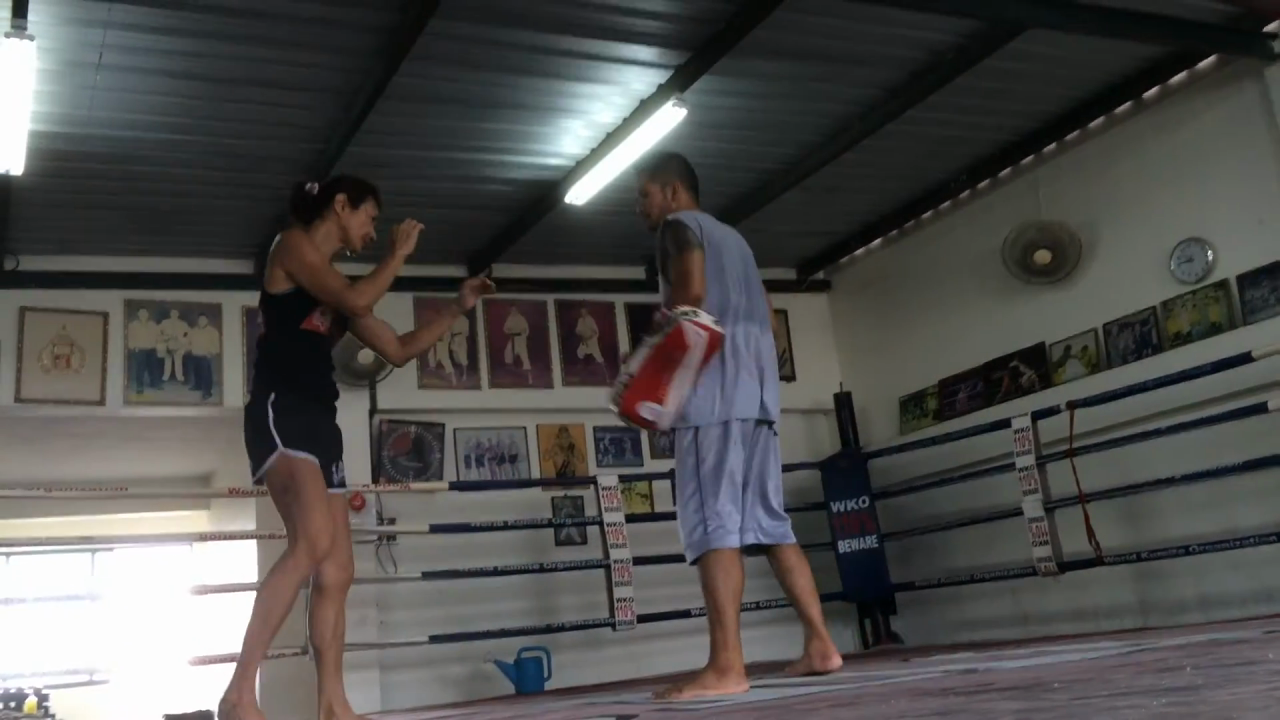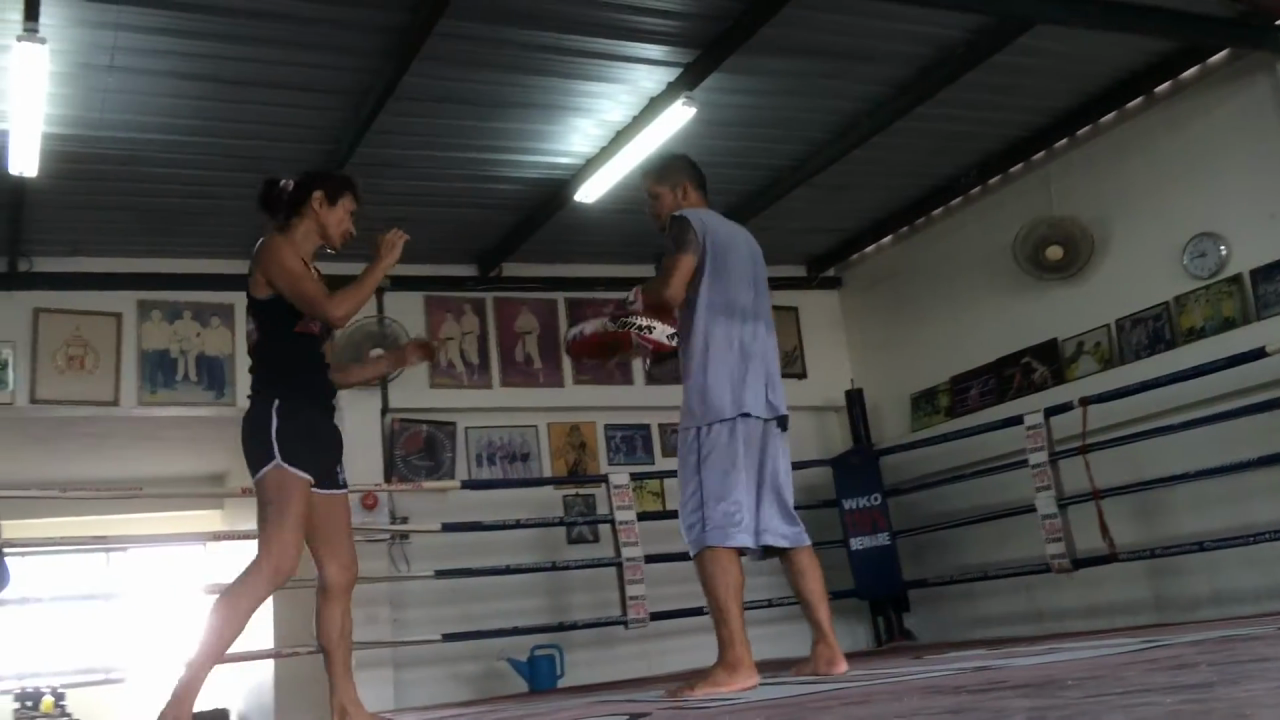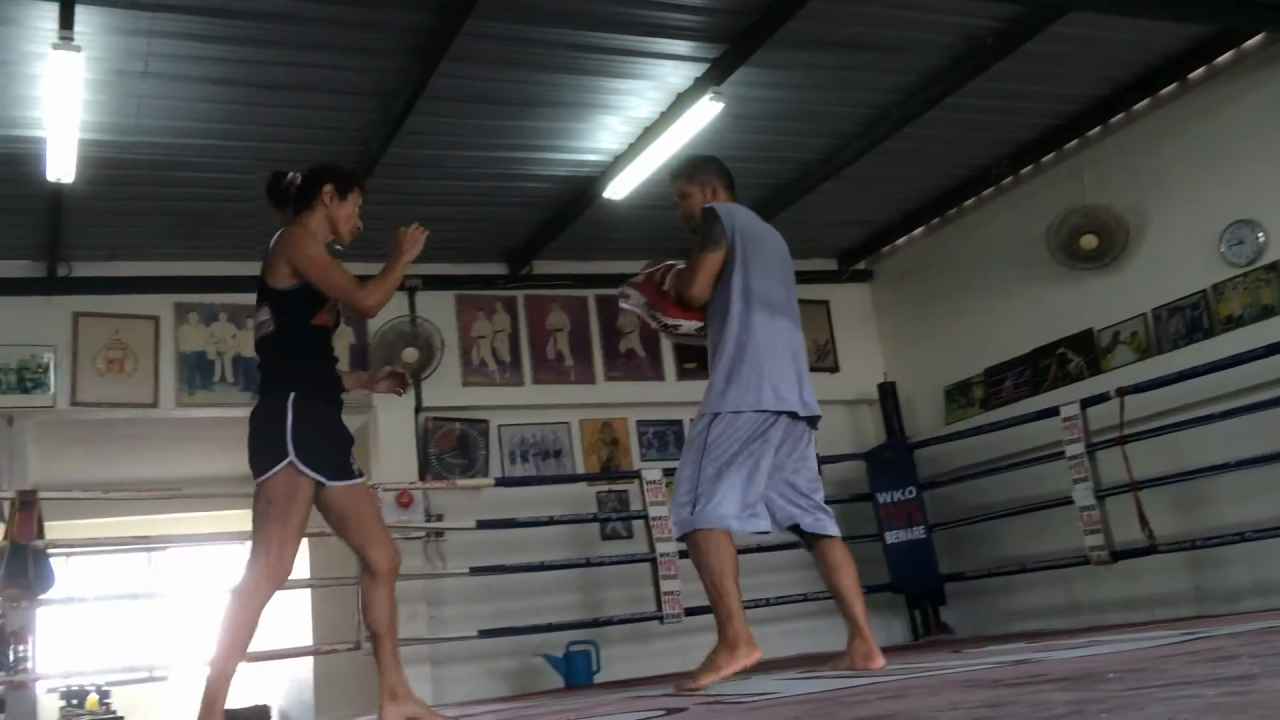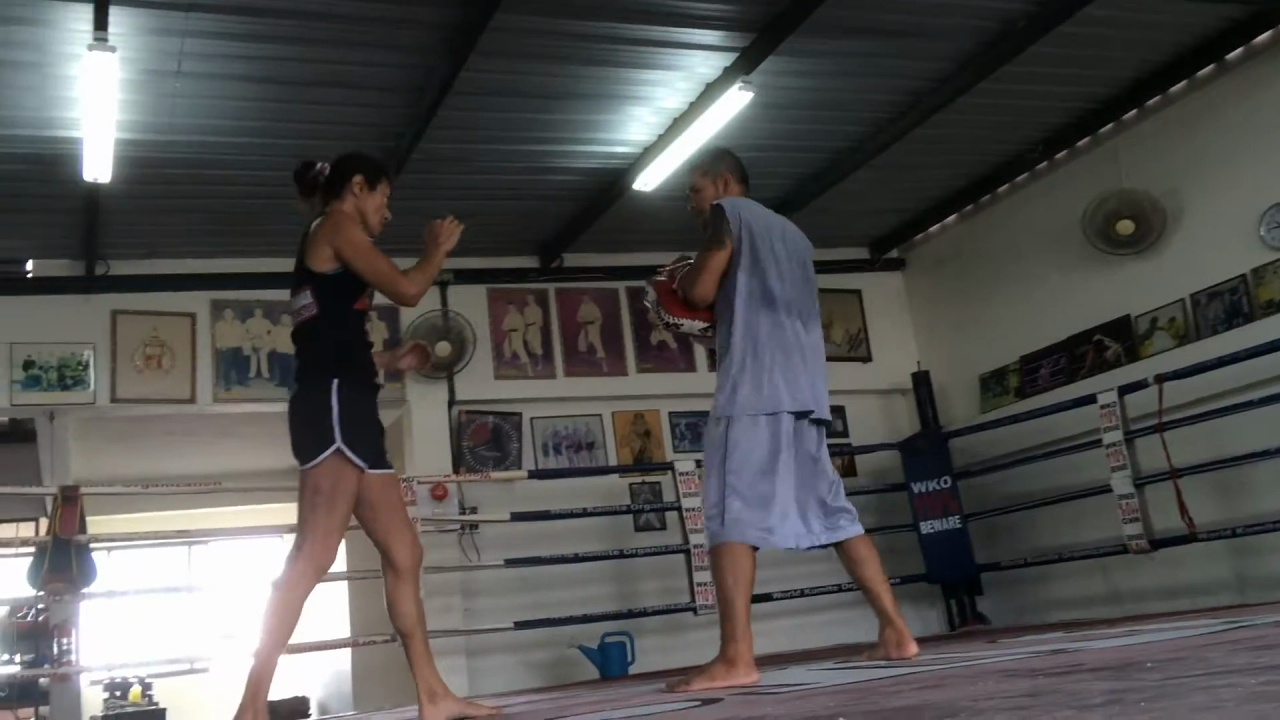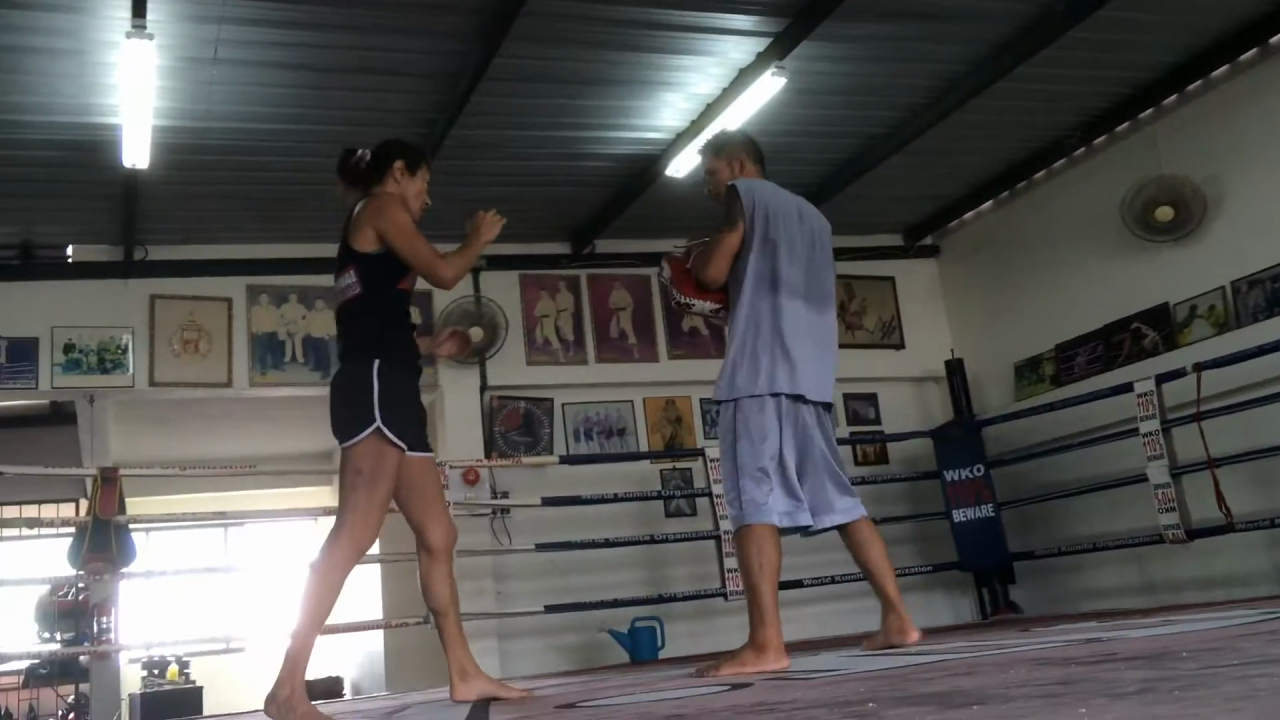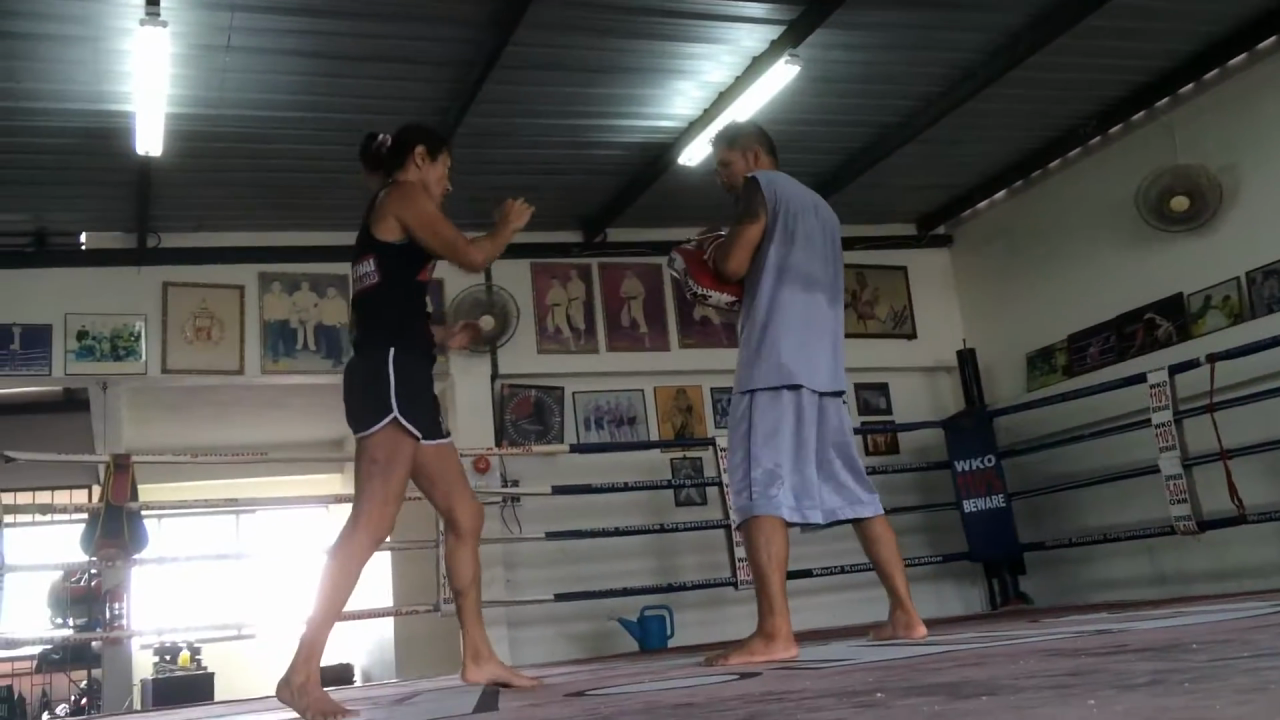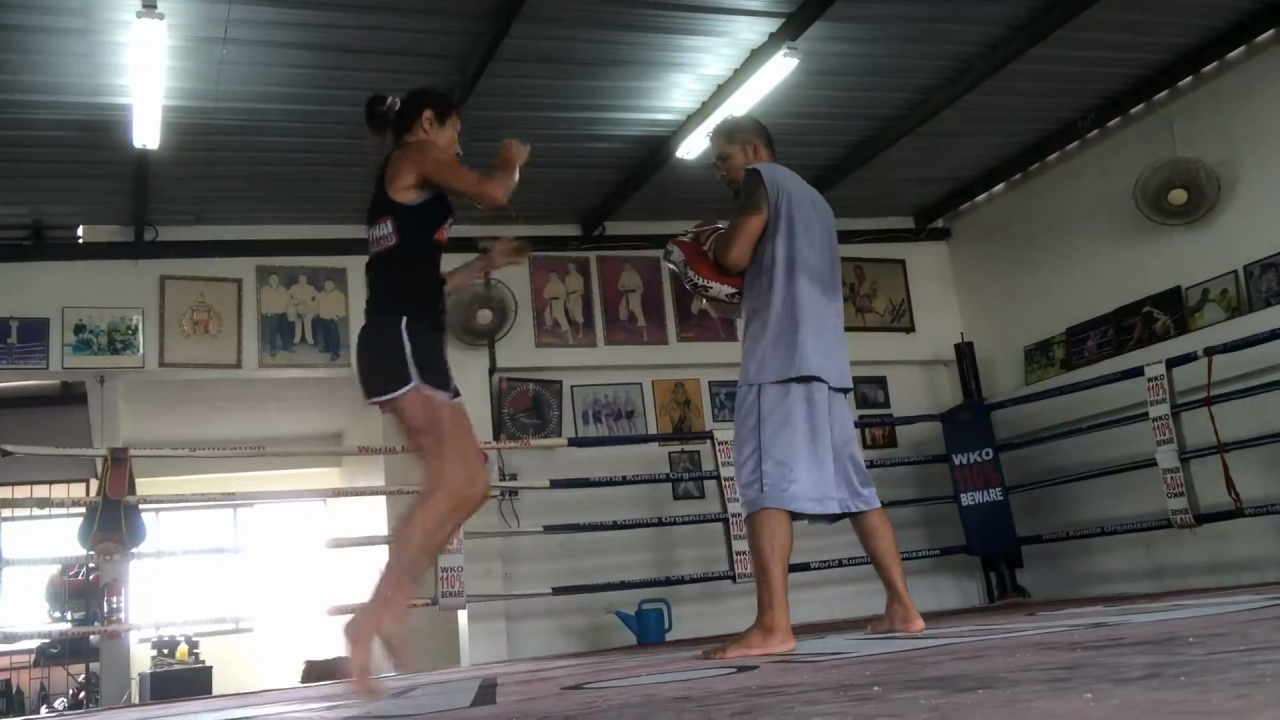
dt=0.2s
person 1, frame 1
left shoulder: (334, 281)
right shoulder: (291, 244)
left elbow: (399, 347)
right elbow: (354, 302)
left wrist: (459, 305)
right wrist: (397, 256)
left hip: (315, 423)
right hip: (281, 411)
left knee: (332, 573)
right knee: (315, 546)
person 1, frame 2
left shoulder: (307, 275)
right shoulder: (275, 250)
right elbow: (334, 312)
left wrist: (395, 360)
right wrist: (382, 263)
left hip: (316, 430)
right hip: (280, 422)
left knee: (338, 576)
right knee: (277, 561)
person 1, frame 3
left shoulder: (305, 270)
right shoulder: (297, 240)
right elbow: (365, 301)
left wrist: (363, 380)
right wrist: (404, 256)
left hip: (317, 425)
right hip: (291, 420)
left knee: (381, 557)
right knee: (270, 566)
person 1, frame 4
left shoulder: (327, 255)
right shoulder: (336, 225)
right elbow: (406, 289)
left wrist: (391, 359)
right wrist: (438, 248)
left hip: (346, 410)
right hip: (334, 406)
left knee: (403, 554)
right knee: (315, 552)
person 1, frame 5
left shoulder: (368, 239)
right shoulder: (380, 208)
right elbow: (443, 273)
left wrist: (429, 344)
right wrist: (480, 238)
left hip: (389, 392)
right hip: (376, 388)
left knee: (438, 536)
right knee: (355, 533)
person 1, frame 6
left shoulder: (387, 225)
right shoulder: (403, 198)
right elbow: (473, 255)
left wrist: (443, 334)
right wrist: (511, 224)
left hip: (403, 380)
right hip: (390, 377)
left knee: (466, 516)
right knee: (372, 521)
left ankle: (479, 657)
right ankle: (302, 672)
person 1, frame 7
left shoulder: (407, 190)
right shoulder: (412, 154)
right elbow: (493, 191)
left wrist: (488, 260)
right wrist: (512, 161)
left hip: (409, 346)
right hip: (402, 342)
left knee: (463, 485)
right knee: (462, 481)
left ankle: (387, 613)
right ankle: (377, 612)
person 2, frame 1
left shoulder: (680, 226)
right shoulder: (733, 238)
left elbow: (691, 293)
left hip: (712, 399)
right hip: (757, 397)
left knee: (713, 525)
right knee: (768, 523)
left ankle: (726, 666)
right ankle: (820, 644)
person 2, frame 2
left shoulder: (689, 223)
right shoulder: (742, 238)
left elbow: (669, 293)
left wrist: (643, 293)
right wrist: (672, 334)
left hip: (718, 398)
right hip: (764, 395)
left knee: (711, 525)
right knee: (778, 523)
left ankle: (734, 659)
right ankle: (827, 649)
person 2, frame 3
left shoulder: (719, 218)
right shoulder: (769, 236)
left elbow: (697, 291)
left wrist: (674, 279)
right wrist: (688, 310)
left hip: (743, 389)
right hip: (790, 391)
left knee: (704, 509)
right knee: (812, 515)
left ankle: (734, 637)
right ankle: (864, 643)
person 2, frame 4
left shoulder: (727, 214)
right shoulder: (792, 233)
left elbow: (700, 292)
left wrist: (683, 277)
right wrist: (715, 309)
left hip: (751, 390)
right hip: (804, 393)
left knee: (731, 518)
right knee: (833, 516)
left ankle: (736, 656)
right ankle: (895, 631)
person 2, frame 5
left shoulder: (744, 194)
right shoulder: (812, 214)
left elbow: (714, 273)
left wrist: (698, 256)
right wrist: (728, 295)
left hip: (759, 371)
right hip: (812, 374)
left knee: (753, 502)
right knee: (837, 498)
left ankle: (766, 642)
right ankle: (897, 618)
person 2, frame 6
left shoulder: (763, 187)
right shoulder: (820, 207)
left elbow: (733, 264)
left wrist: (716, 247)
right wrist: (725, 273)
left hip: (774, 364)
right hip: (822, 365)
left knee: (761, 493)
right knee: (853, 491)
left ankle: (774, 631)
right ankle: (905, 614)
person 2, frame 7
left shoulder: (764, 179)
right shoulder: (813, 200)
left elbow: (735, 255)
left wrist: (713, 241)
right wrist: (721, 274)
left hip: (779, 356)
right hip: (825, 360)
left knee: (766, 484)
right knee: (851, 486)
left ankle: (773, 624)
right ankle: (902, 607)
